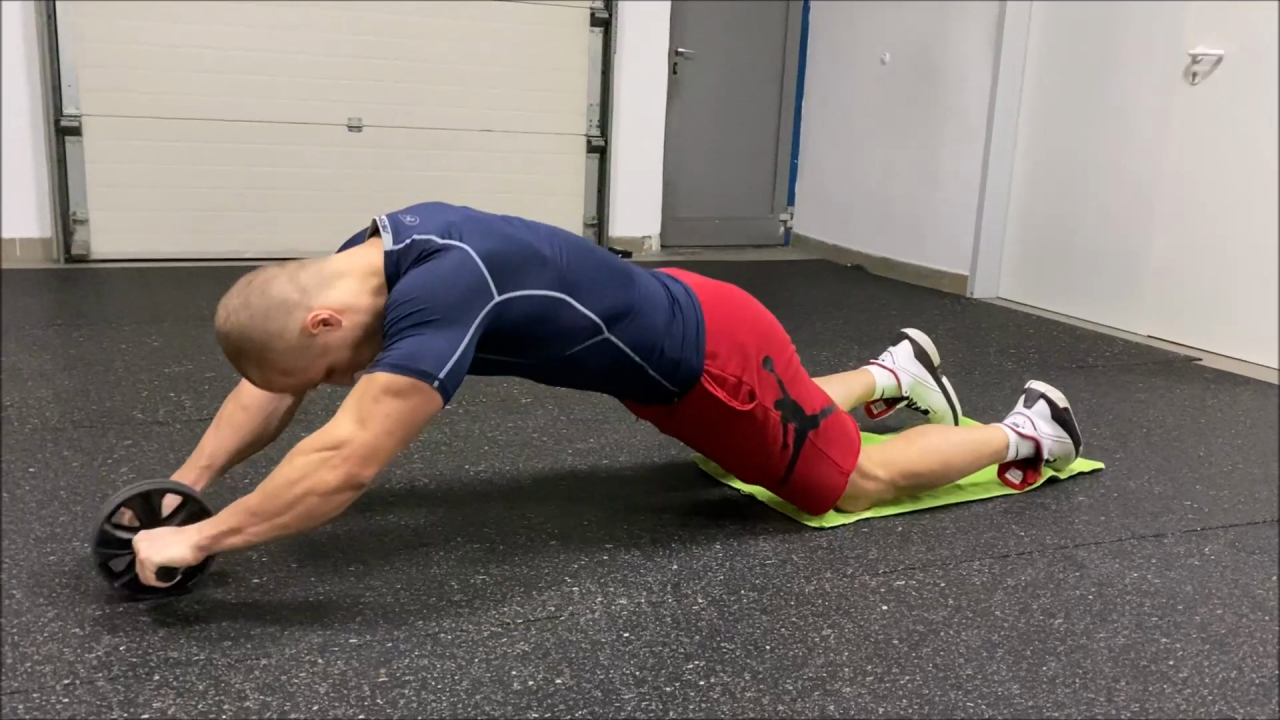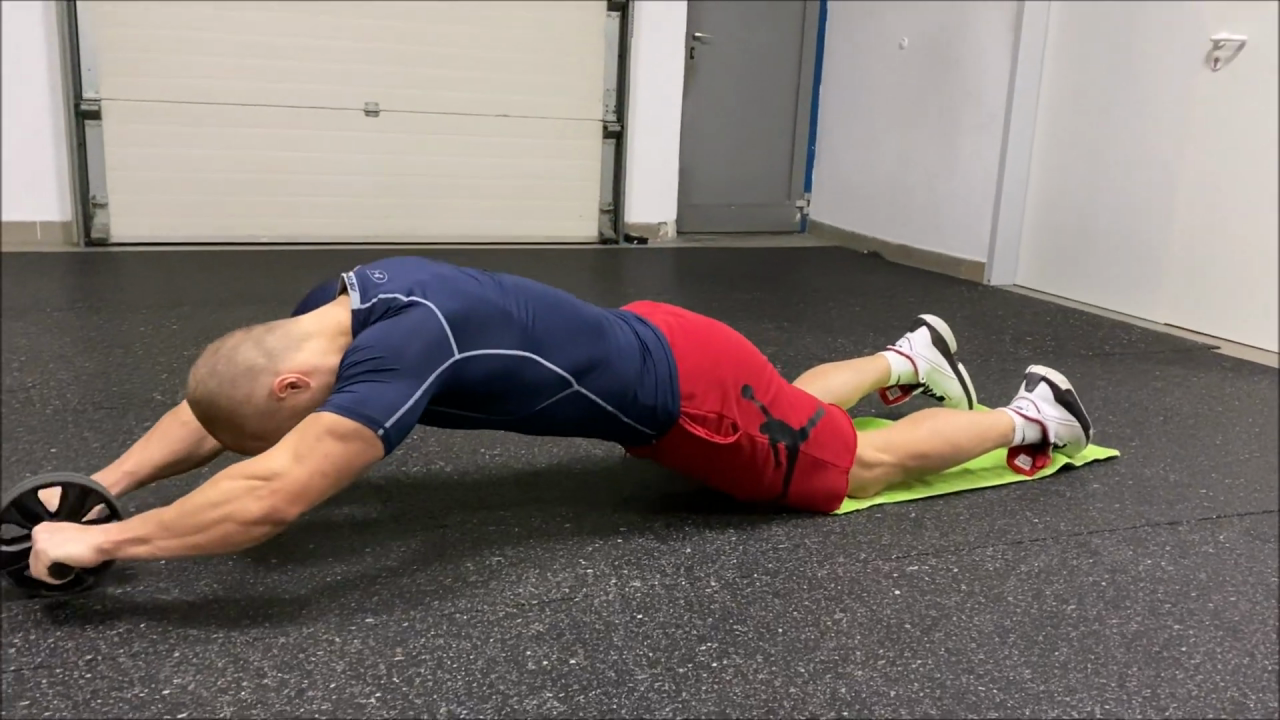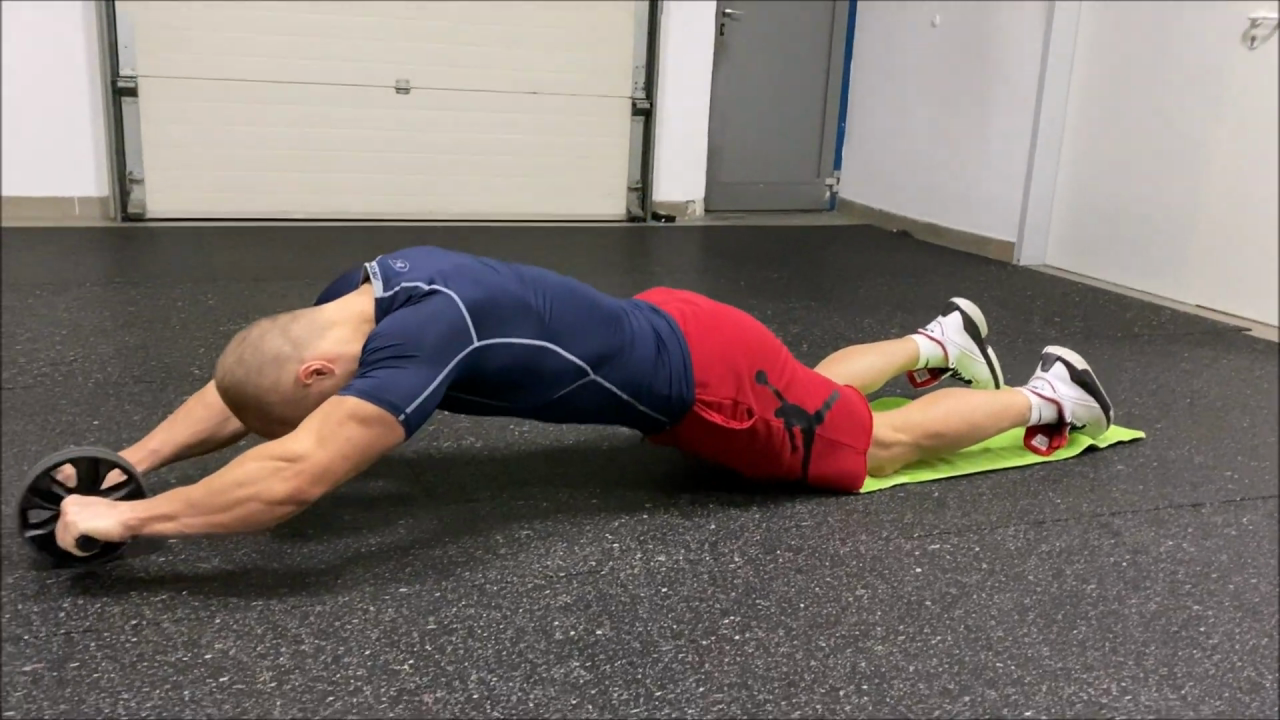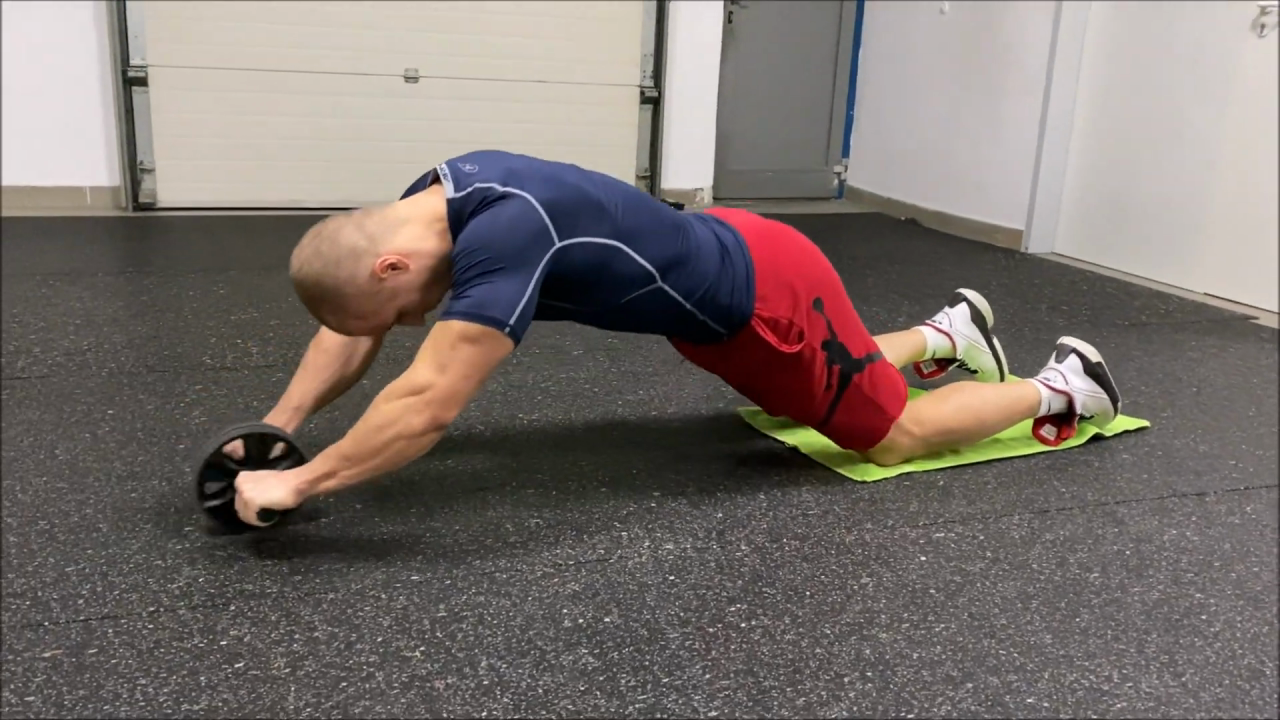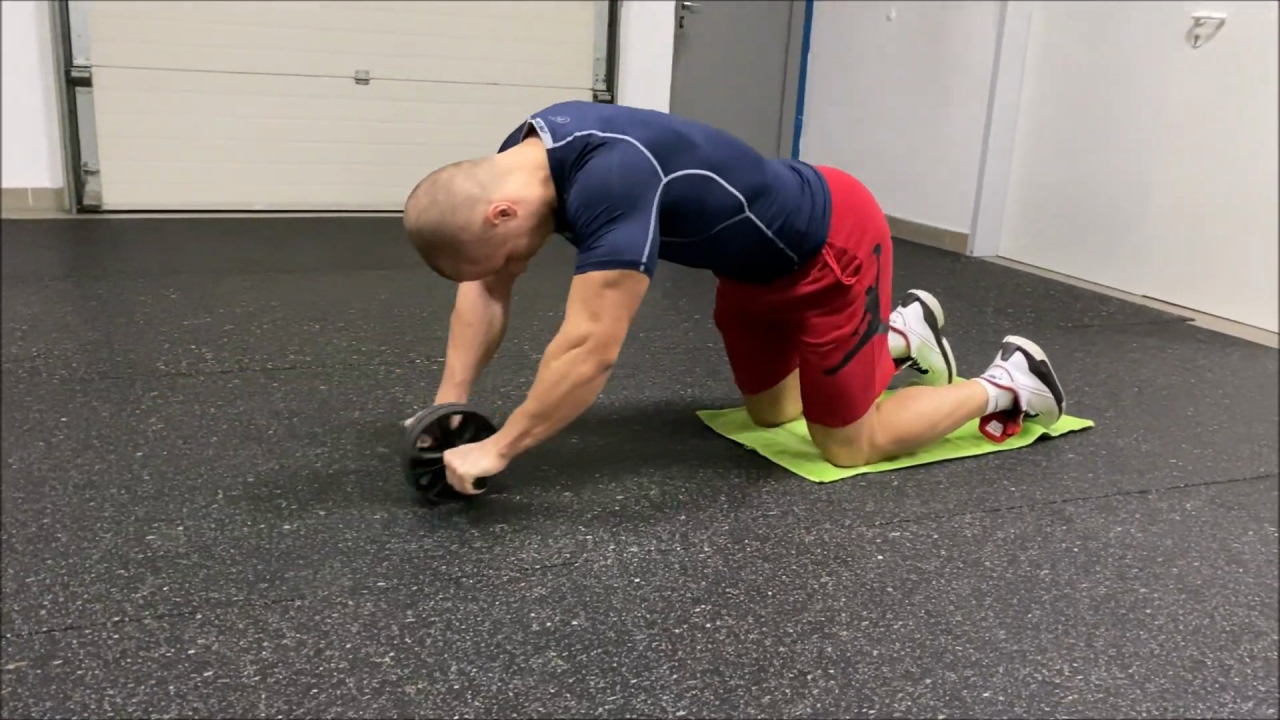
dt=0.5s
person 1, frame 1
left shoulder: (436, 288)
right shoulder: (366, 261)
left elbow: (348, 462)
right elbow: (268, 385)
left wrist: (202, 540)
right wrist: (186, 484)
left hip: (710, 351)
right hip: (664, 339)
left knee: (852, 481)
right knee: (788, 432)
left ankle: (1023, 432)
right ankle: (894, 372)
person 1, frame 2
left shoulder: (402, 344)
right shoulder: (338, 305)
left elbow: (274, 494)
right elbow: (214, 410)
left wrist: (101, 542)
right wrist: (103, 484)
left hip: (687, 391)
right hip: (646, 349)
left knee: (858, 464)
right knee: (798, 411)
left ankle: (1032, 416)
right ankle: (912, 357)
person 1, frame 3
left shoulder: (419, 335)
right shoulder: (365, 288)
left elbow: (292, 475)
right elbow: (241, 390)
left wrist: (127, 517)
right wrist: (130, 459)
left hip: (700, 377)
right hip: (666, 330)
left knee: (875, 444)
right knee: (817, 396)
left ankle: (1047, 395)
right ankle: (939, 340)
person 1, frame 4
left shoulder: (499, 233)
right shoulder: (427, 202)
left elbow: (428, 404)
right elbow: (353, 331)
left wrist: (299, 486)
right wrist: (281, 424)
left hip: (770, 294)
right hip: (724, 269)
left knee: (890, 436)
right knee: (803, 409)
left ankle: (1059, 388)
right ankle: (946, 335)
person 1, frame 5
left shoulder: (611, 182)
right shoulder: (520, 161)
left elbow: (590, 351)
right elbow: (484, 292)
left wrist: (496, 449)
right wrist: (449, 399)
left hip: (831, 243)
right hip: (764, 248)
left knee: (848, 443)
right knee: (771, 413)
left ankle: (1005, 385)
right ankle: (899, 334)
